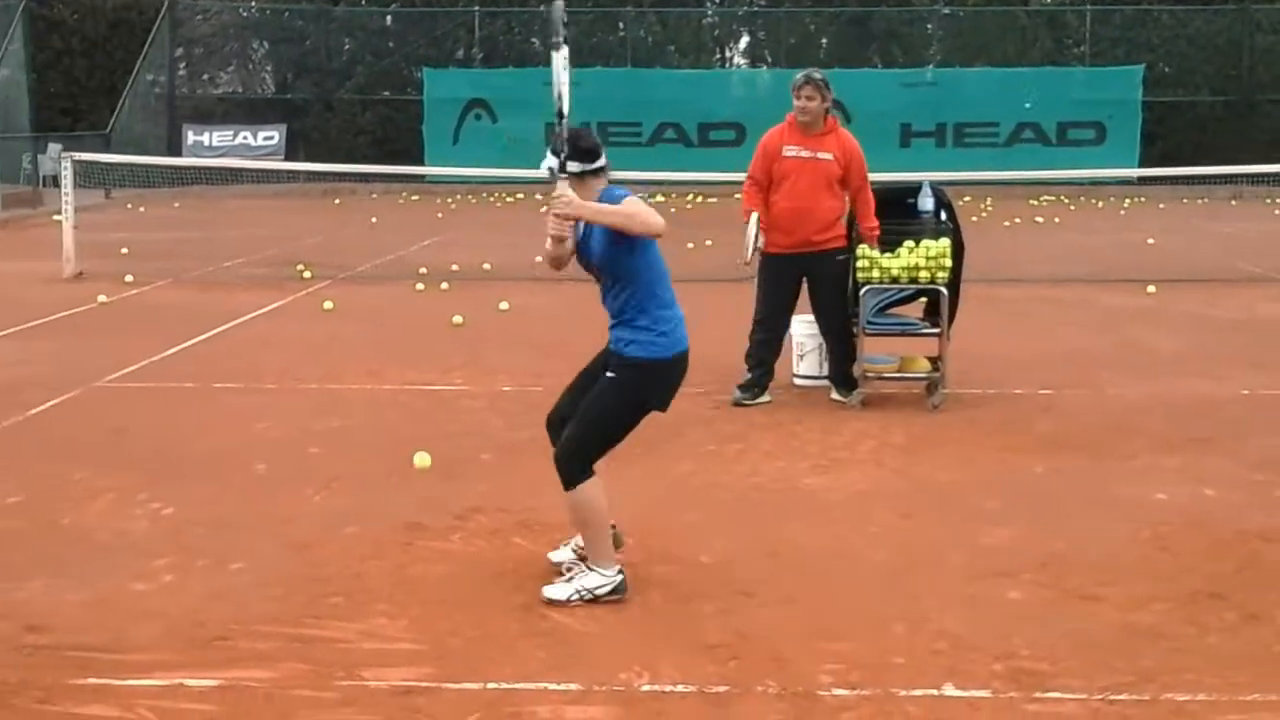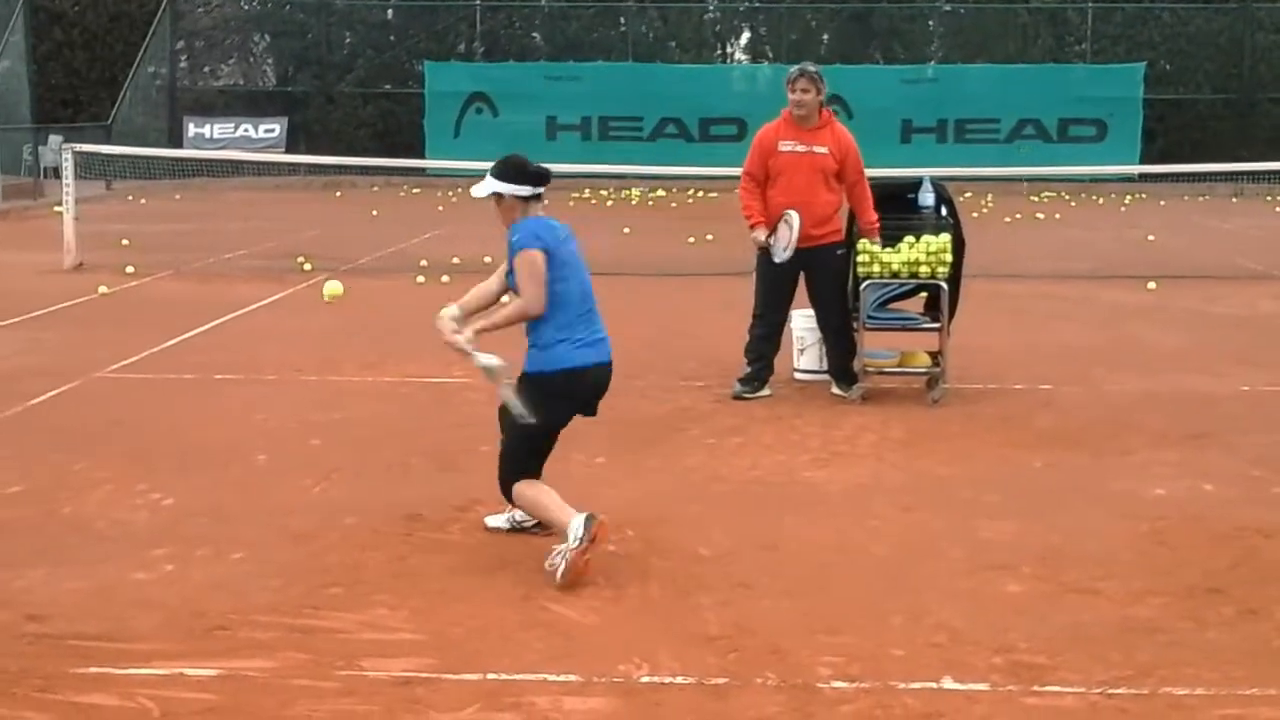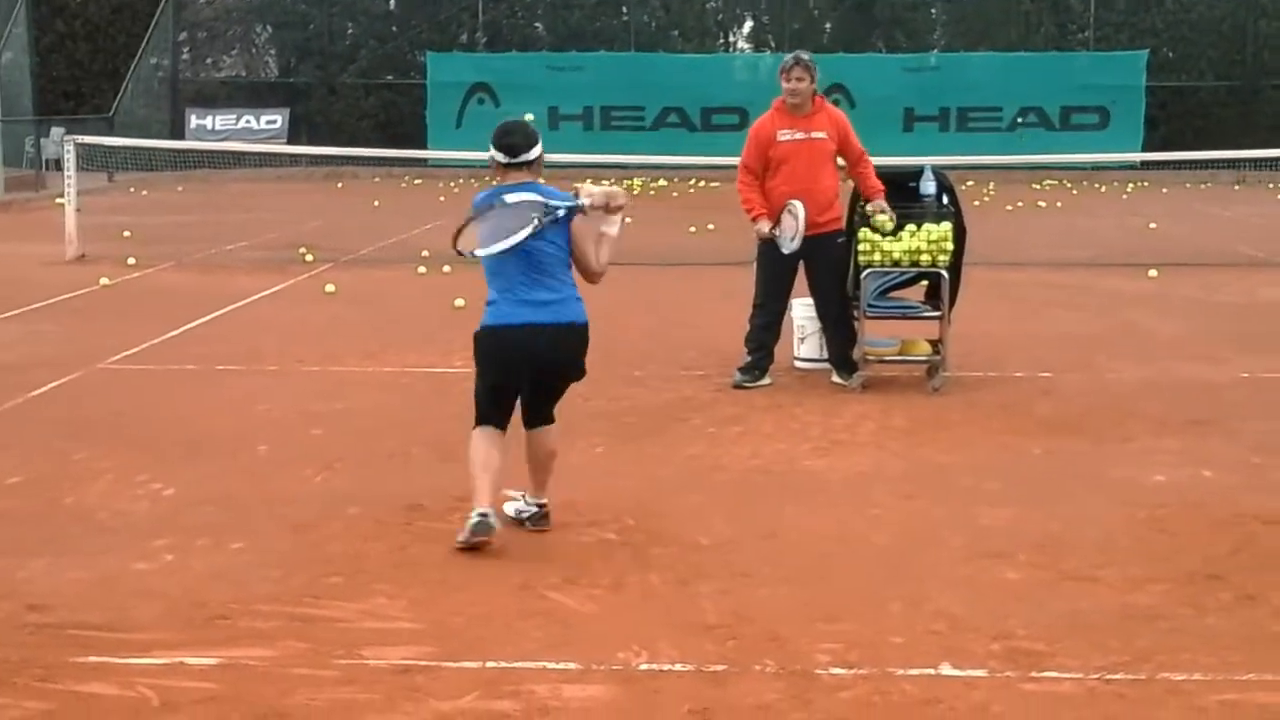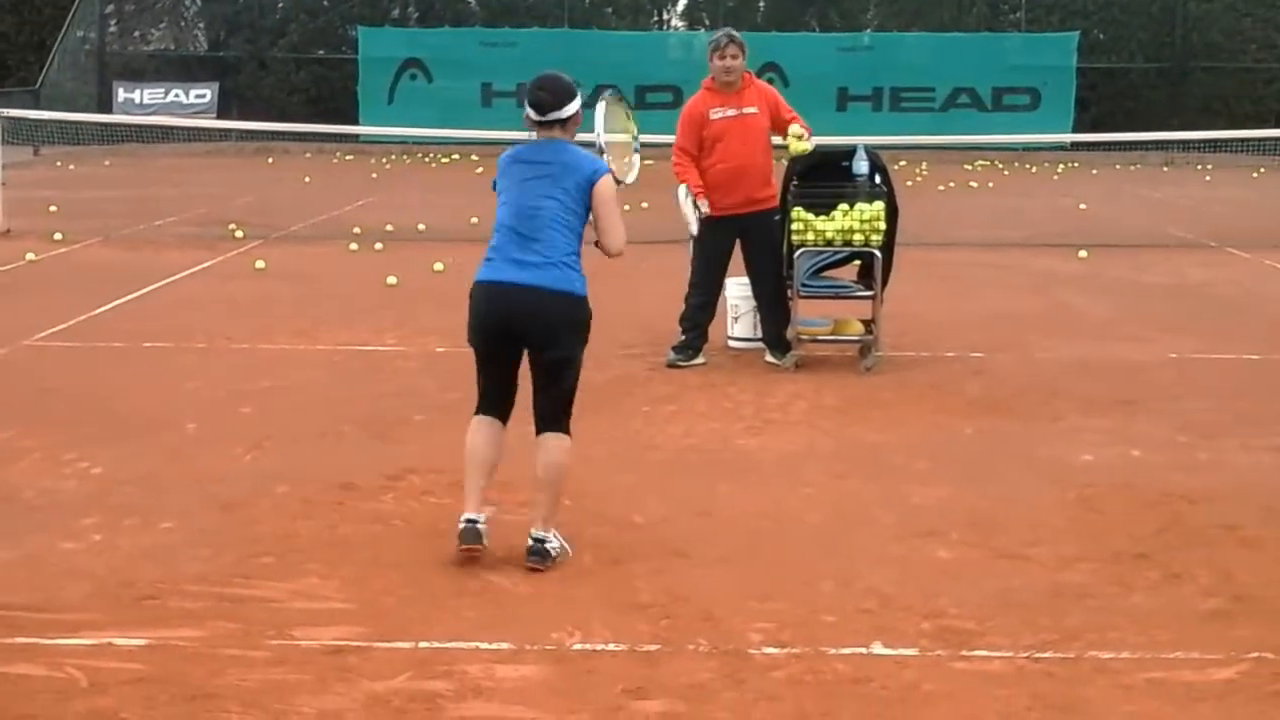
dt=0.4s
person 1, frame 1
left shoulder: (619, 203)
right shoulder: (580, 213)
left elbow: (655, 226)
right elbow: (558, 260)
left wrist: (585, 210)
right wrist: (557, 234)
left hip: (652, 357)
right hip: (627, 348)
left knee: (572, 456)
right knee: (561, 425)
left ankle: (604, 573)
right ankle: (594, 539)
person 1, frame 2
left shoulder: (527, 236)
right shoulder: (553, 231)
left elbow: (530, 305)
right elbow: (495, 287)
left wrist: (474, 329)
right wrist: (454, 312)
left hip: (558, 371)
right hip: (594, 365)
left knee: (517, 475)
right knee: (513, 416)
left ankle: (575, 525)
right ankle: (531, 511)
person 1, frame 3
left shoulder: (483, 204)
right shoulder: (565, 206)
right elbow: (594, 272)
left wrist: (586, 201)
right wrist: (611, 223)
left hip: (505, 332)
right hip: (567, 331)
left knee: (489, 423)
right knee: (539, 412)
left ankle: (482, 513)
right ankle: (537, 503)
person 1, frame 4
left shoulder: (507, 163)
right shoulder: (593, 169)
right elbow: (614, 246)
right wrist: (607, 213)
left hip: (494, 292)
right hip: (557, 300)
left knee: (491, 408)
right knee: (552, 421)
left ankle: (471, 520)
right ankle: (542, 536)
person 2, frame 1
left shoulder: (845, 143)
right shoulder: (774, 139)
left elbow: (860, 192)
right elbow: (754, 186)
left wrist: (870, 236)
right wrist: (756, 226)
left hip: (828, 249)
right hip: (778, 249)
left knee: (836, 321)
right knee: (768, 320)
left ankle: (844, 383)
right ankle: (756, 383)
person 2, frame 2
left shoulder: (840, 136)
right shoulder: (769, 134)
left elbow: (856, 185)
right elbow: (750, 182)
left wrist: (870, 229)
right wrist: (757, 223)
left hip: (826, 243)
left knee: (835, 315)
right knee: (767, 315)
left ankle: (843, 378)
right ankle: (756, 378)
person 2, frame 3
left shoulder: (835, 119)
right shoulder: (765, 126)
left elbow: (858, 160)
right elbow: (748, 176)
left wrist: (875, 194)
right wrist: (758, 216)
left hip: (826, 230)
right hip: (778, 232)
left knee: (834, 303)
right knee: (768, 304)
left ankle: (844, 366)
right ankle: (756, 367)
person 2, frame 4
left shoulder: (765, 94)
right shoulder: (697, 105)
left elbow: (790, 121)
right elbow: (683, 156)
left wrist: (799, 131)
right wrist: (697, 194)
left hip: (762, 207)
right hip: (715, 211)
left knee: (770, 281)
right knee: (704, 283)
left ankle: (777, 345)
right ankle: (690, 345)
